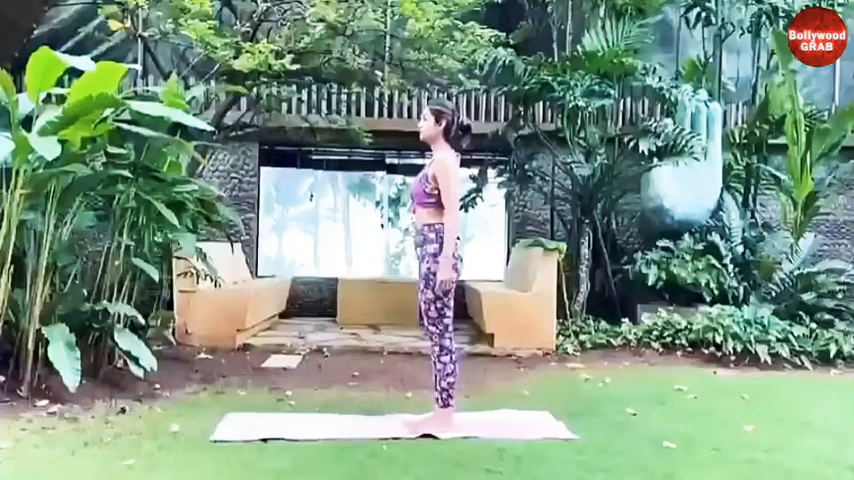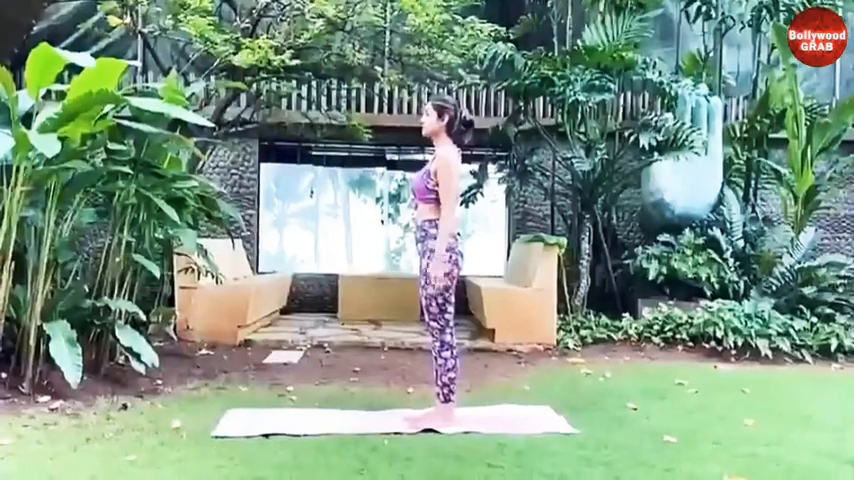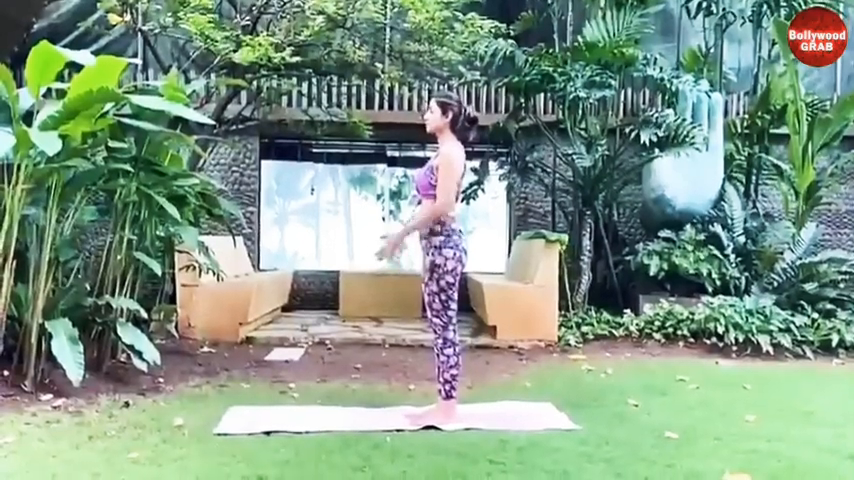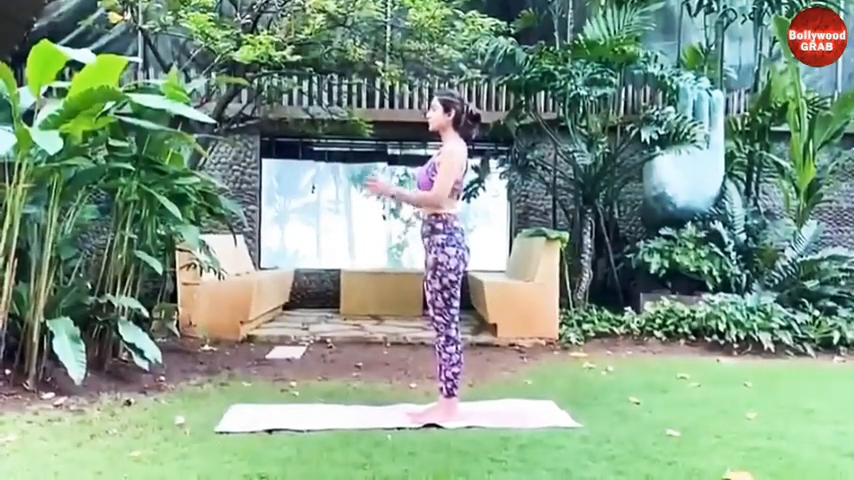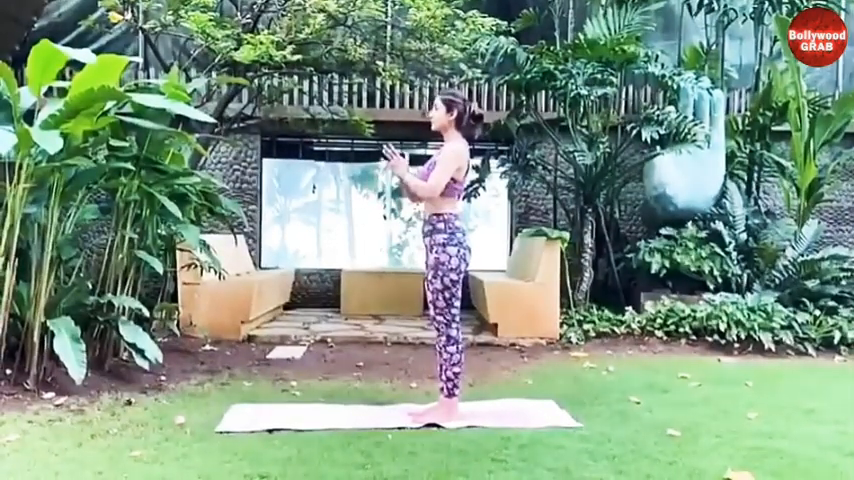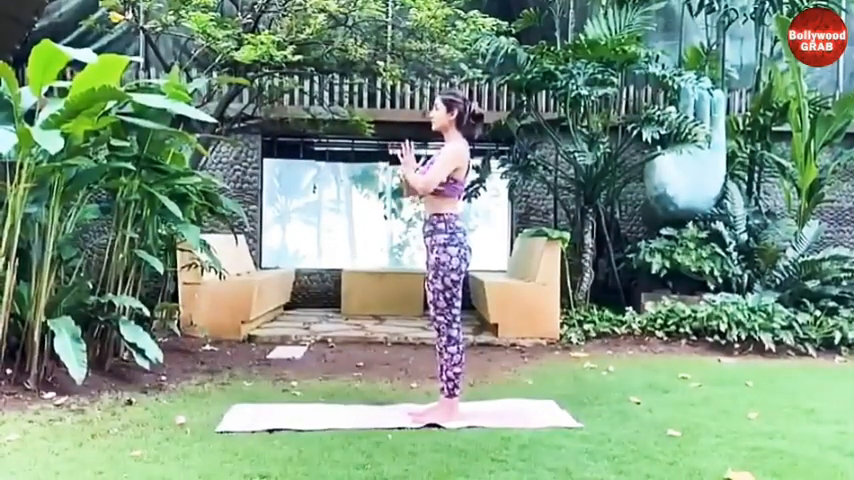
dt=0.5s
person 1, frame 1
left shoulder: (444, 160)
right shoulder: (438, 159)
left elbow: (452, 213)
left wrist: (447, 261)
left hip: (437, 249)
right hip: (429, 248)
left knee: (441, 333)
right knee: (436, 332)
left ankle: (444, 416)
right ankle: (442, 411)
person 1, frame 2
left shoulder: (446, 156)
right shoulder: (439, 156)
left elbow: (449, 212)
left wrist: (439, 258)
left hip: (438, 246)
right hip: (430, 244)
left knee: (441, 329)
right knee: (437, 328)
left ankle: (445, 410)
right ankle: (443, 406)
person 1, frame 3
left shoulder: (450, 152)
right shoulder: (444, 152)
left elbow: (441, 207)
left wrist: (400, 235)
right wrist: (402, 234)
left hip: (443, 242)
right hip: (436, 242)
left knee: (444, 326)
right knee: (440, 325)
left ankle: (447, 408)
right ankle: (444, 403)
person 1, frame 4
left shoulder: (453, 149)
right shoulder: (447, 150)
left elbow: (437, 198)
left wrist: (392, 191)
right wrist: (394, 192)
left hip: (445, 238)
right hip: (438, 238)
left knee: (446, 323)
right knee: (442, 323)
left ankle: (448, 405)
right ankle: (446, 400)
person 1, frame 5
left shoulder: (456, 148)
right shoulder: (447, 150)
left elbow: (430, 191)
right elbow: (416, 195)
left wrist: (404, 172)
right wrist: (402, 173)
left hip: (447, 238)
right hip: (438, 237)
left knee: (447, 322)
right knee: (442, 322)
left ankle: (450, 405)
right ankle: (446, 400)
person 1, frame 6
left shoulder: (456, 148)
right shoulder: (447, 149)
left elbow: (424, 185)
right elbow: (413, 191)
left wrist: (410, 169)
right wrist: (408, 169)
left hip: (447, 238)
right hip: (438, 237)
left knee: (448, 322)
right knee: (441, 321)
left ankle: (450, 405)
right ankle: (446, 400)
